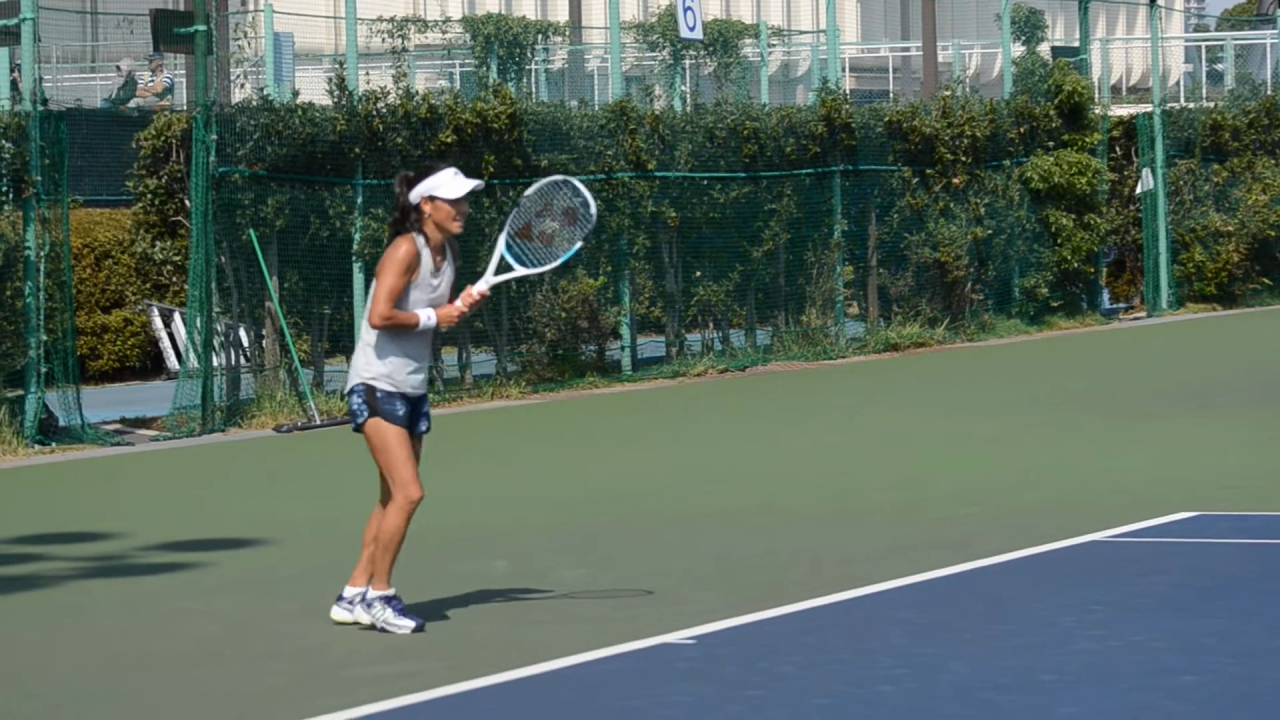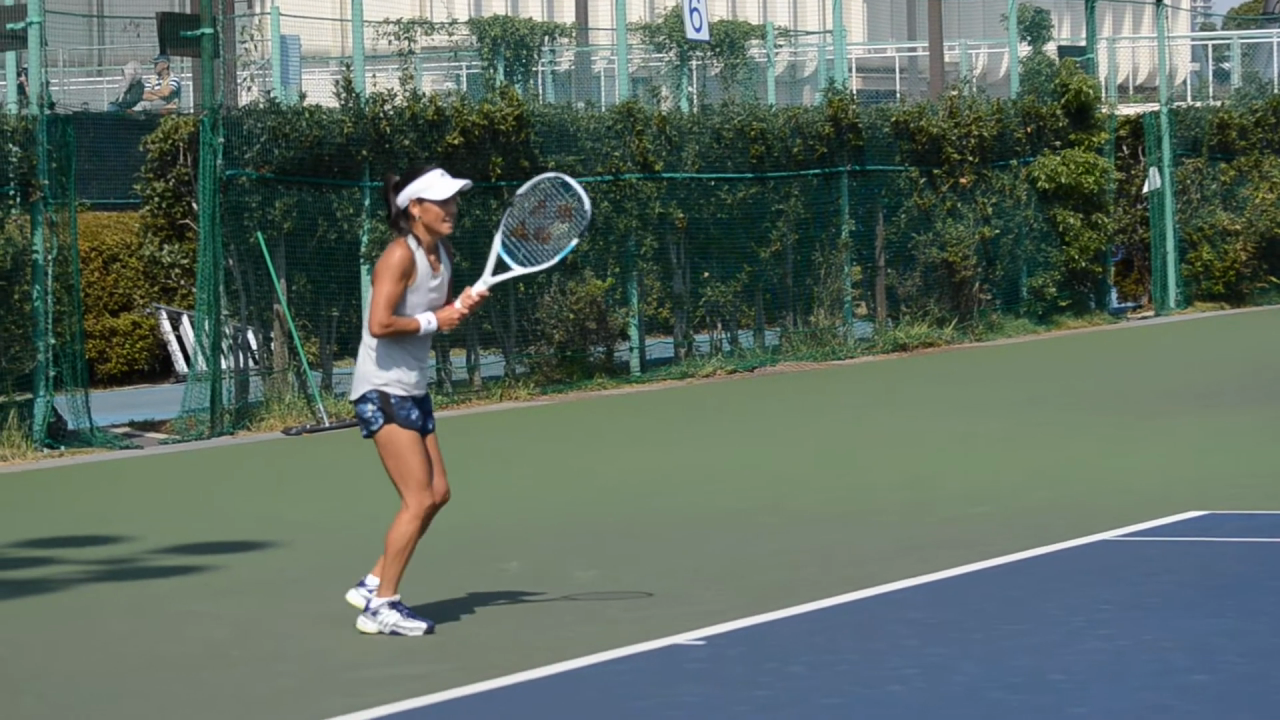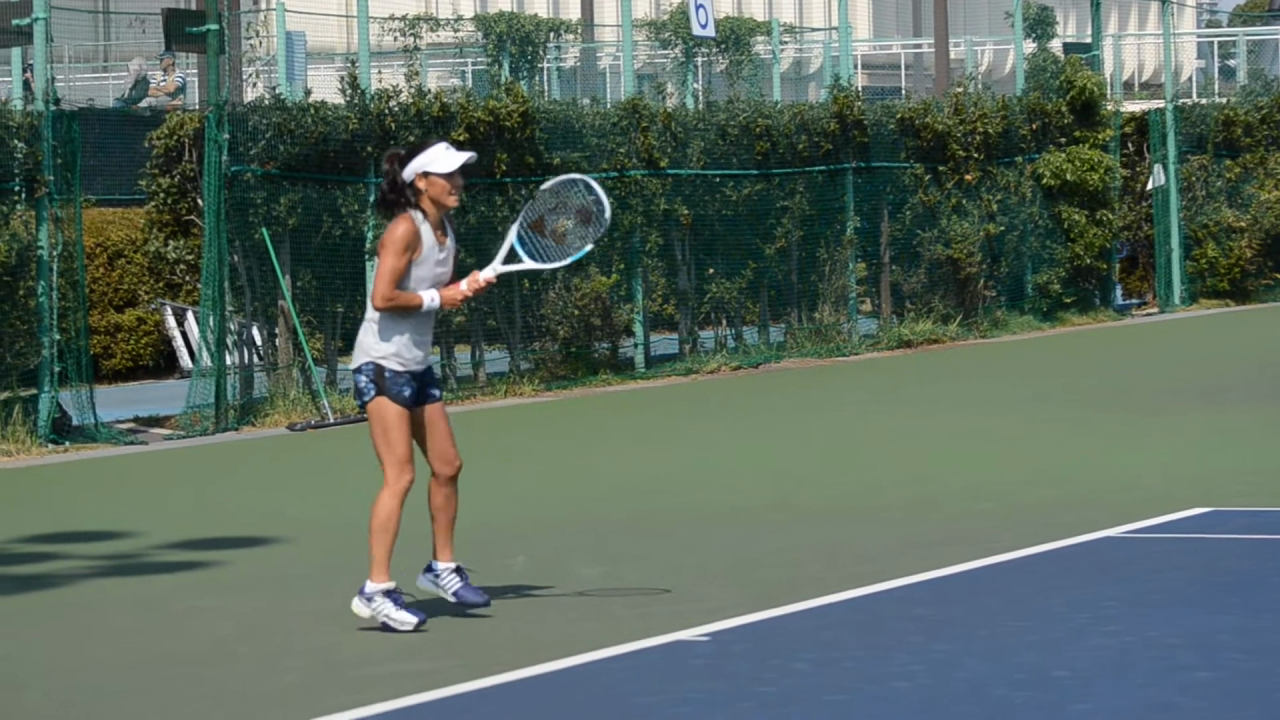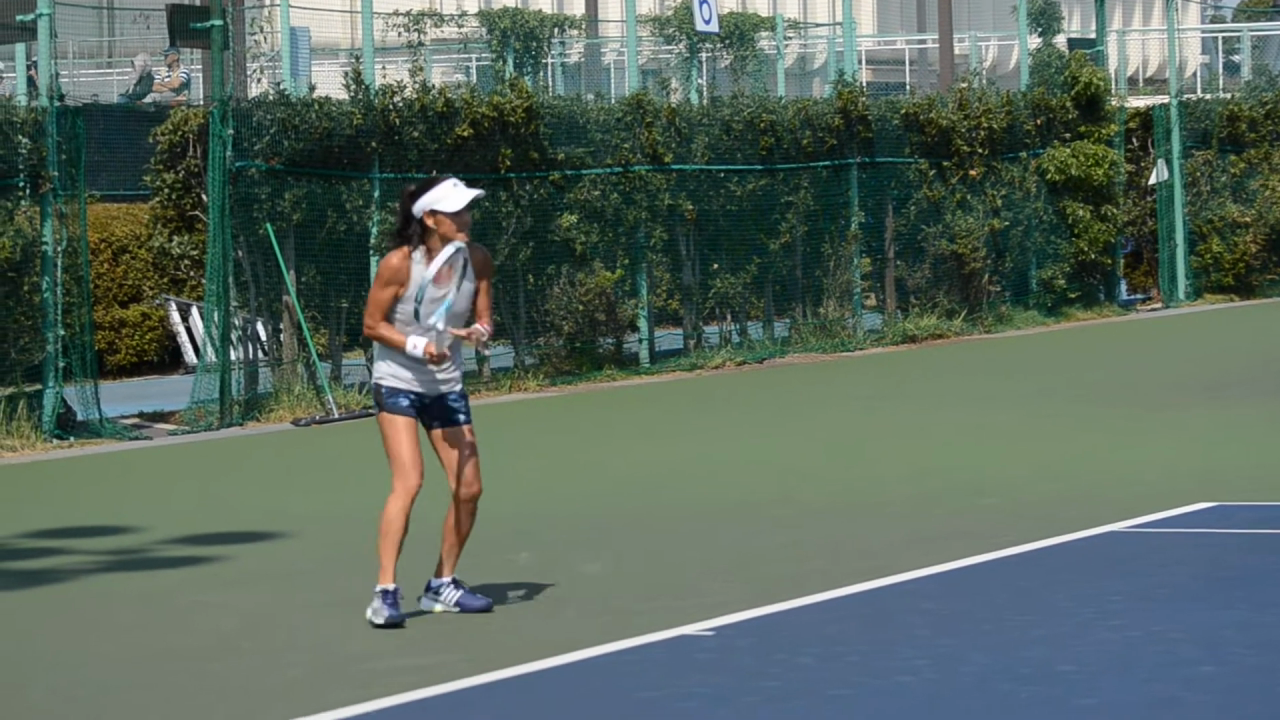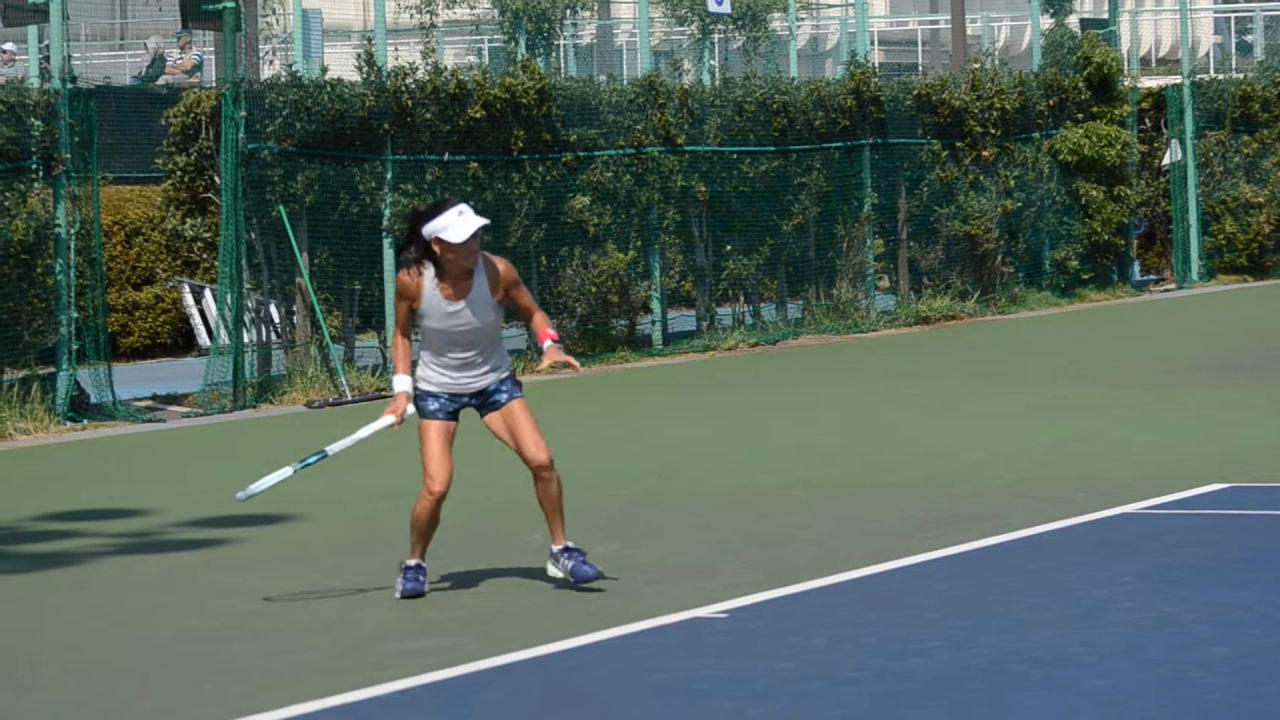
dt=0.3s
person 1, frame 1
left shoulder: (449, 250)
right shoulder: (405, 249)
right elbow: (379, 317)
left wrist: (462, 304)
right wrist: (433, 317)
left hip: (411, 387)
right hip: (376, 384)
left knee: (396, 498)
right knee: (408, 493)
left ankle: (356, 595)
right ankle: (379, 593)
person 1, frame 2
left shoulder: (442, 252)
right shoulder: (399, 253)
right elbow: (379, 324)
left wrist: (462, 306)
right wrist: (433, 321)
left hip: (410, 389)
right hip: (382, 389)
left knee: (430, 499)
right knee: (420, 501)
left ankle: (372, 586)
right ankle: (382, 607)
person 1, frame 3
left shoulder: (446, 226)
right shoulder: (405, 229)
right elbow: (382, 299)
left wrist: (466, 288)
right wrist: (437, 298)
left hip: (415, 364)
right hip: (383, 364)
left knee: (448, 468)
right knee: (400, 477)
left ankle: (443, 570)
right ankle: (375, 589)
person 1, frame 4
left shoulder: (478, 259)
right shoulder: (397, 262)
left elbow: (484, 319)
right elbow: (373, 323)
left wrist: (477, 330)
right wrist: (417, 347)
left hip: (446, 388)
right hip: (397, 386)
left knee: (467, 490)
right knee: (407, 482)
left ankle: (444, 584)
right ankle: (384, 590)
person 1, frame 5
left shoulder: (498, 271)
right shoulder: (411, 279)
left elbow: (533, 312)
right elbow: (402, 333)
left wrist: (552, 346)
right wrist: (401, 387)
left hip: (493, 379)
right hip: (437, 387)
left knee: (541, 460)
right knee: (437, 487)
left ankle: (561, 551)
right ankle: (414, 564)
